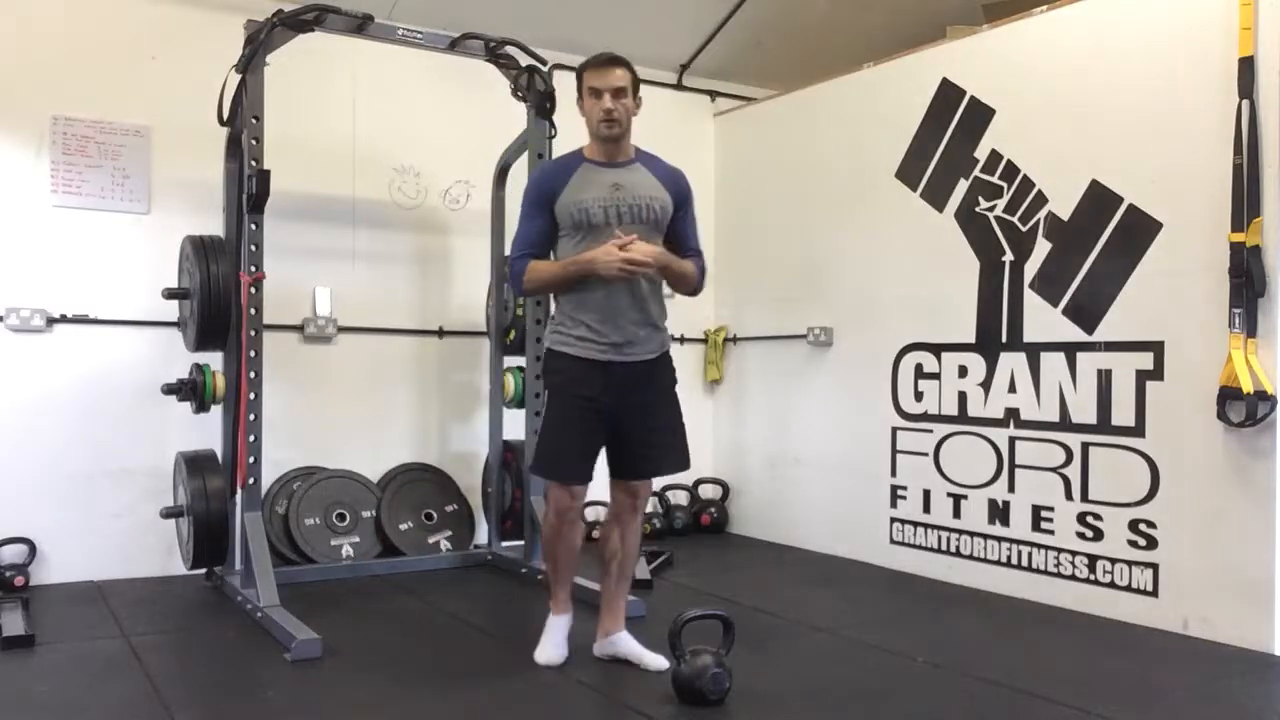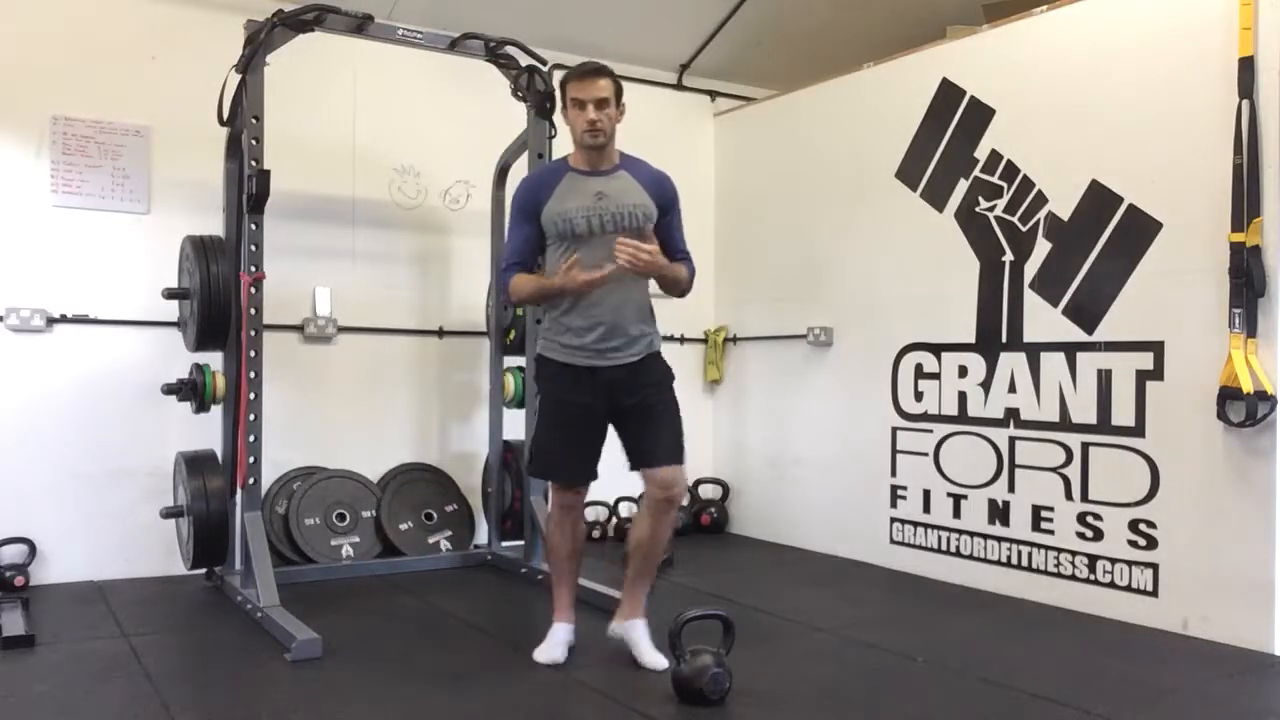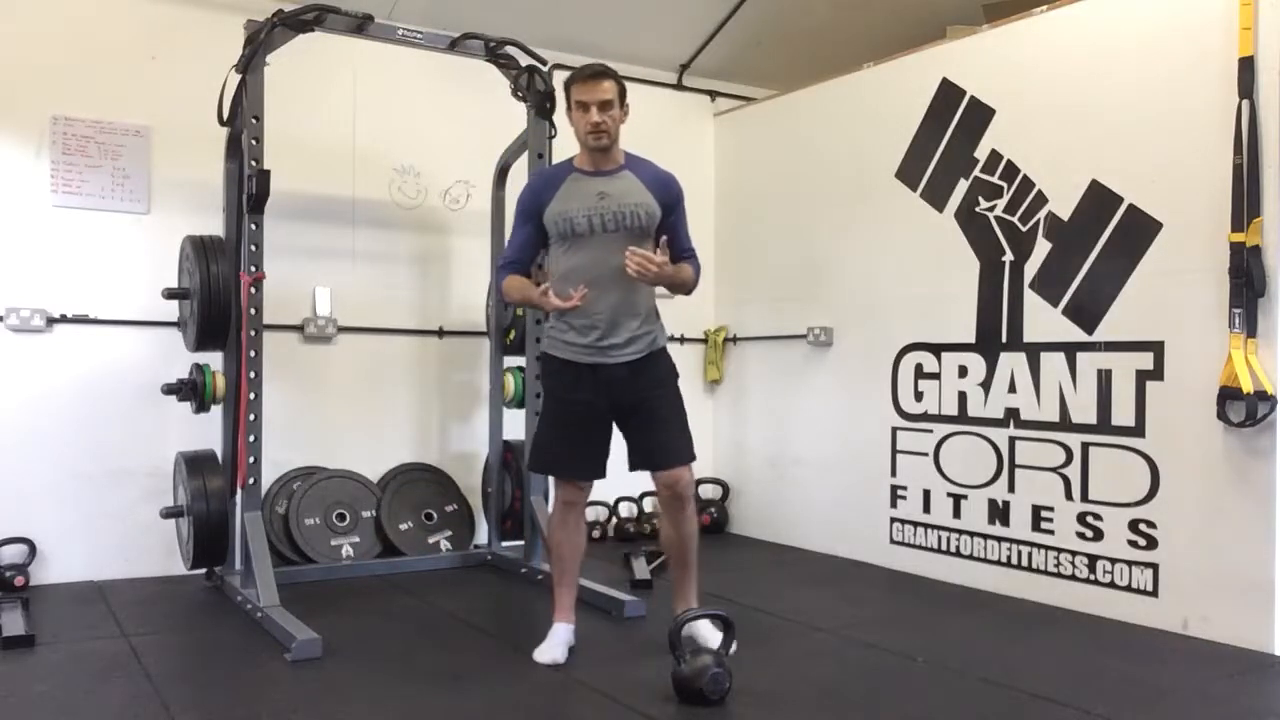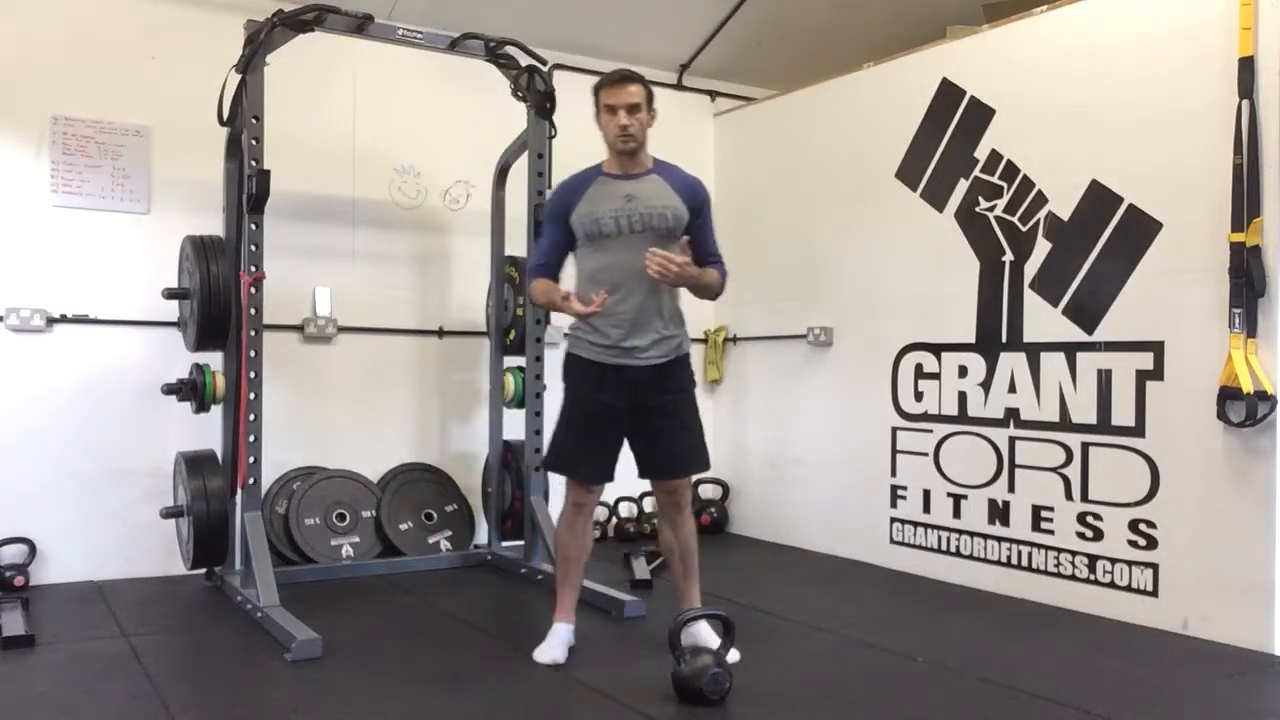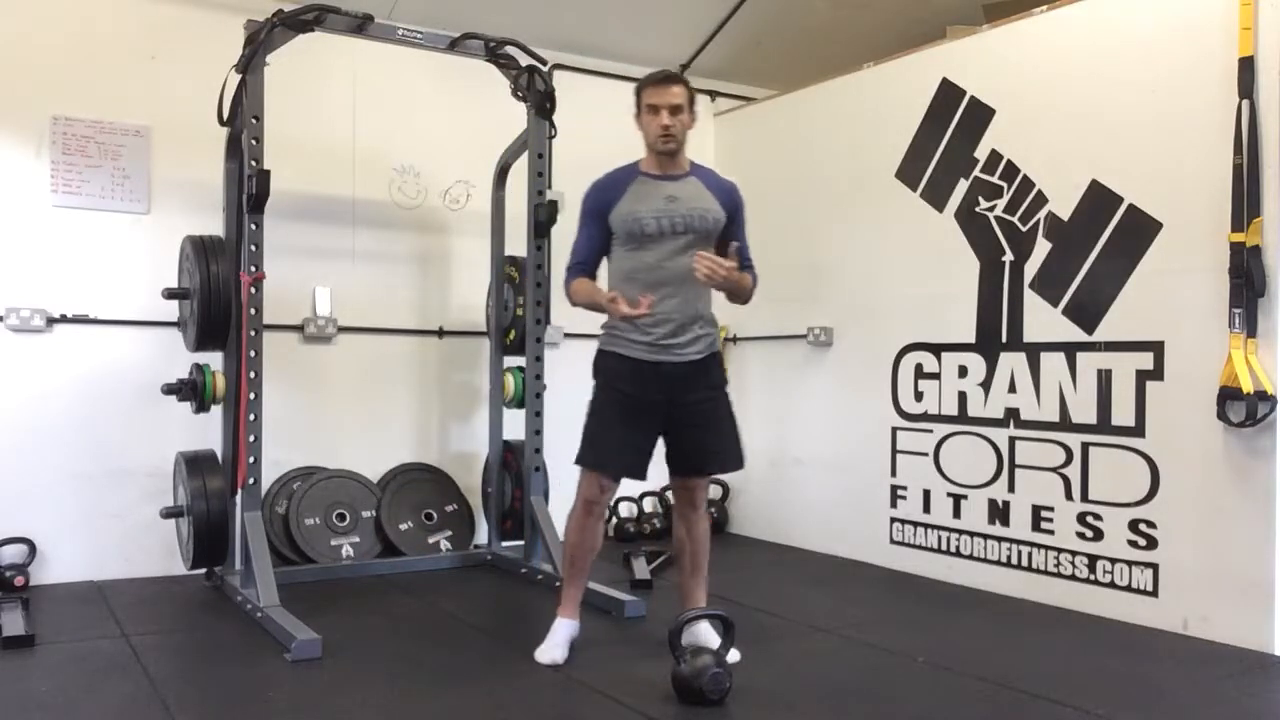
dt=0.2s
person 1, frame 1
left shoulder: (669, 183)
right shoulder: (551, 180)
left elbow: (694, 279)
right elbow: (522, 275)
left wrist: (662, 260)
right wrist: (588, 264)
left hip: (647, 362)
right hip: (577, 360)
left knee: (631, 499)
right knee: (565, 498)
left ankle: (612, 628)
right ankle: (559, 613)
person 1, frame 2
left shoulder: (655, 185)
right shoulder: (537, 189)
left elbow: (683, 276)
right elbow: (512, 280)
left wrist: (659, 266)
right wrist: (556, 284)
left hip: (640, 360)
right hip: (567, 366)
left knee: (668, 488)
right knee: (567, 498)
left ankle: (630, 616)
right ankle: (563, 621)
person 1, frame 3
left shoulder: (659, 185)
right shoulder: (542, 190)
left elbow: (690, 273)
right elbow: (509, 275)
left wrist: (665, 271)
right wrist: (540, 297)
left hip: (643, 359)
right hip: (571, 364)
left knee: (677, 486)
right knee: (570, 495)
left ankle: (689, 613)
right ankle: (563, 622)
person 1, frame 4
left shoulder: (686, 190)
right shoulder: (571, 195)
left elbow: (715, 283)
right elbow: (539, 277)
left wrist: (687, 273)
right wrist: (561, 299)
left hip: (664, 365)
right hip: (594, 365)
left knee: (675, 495)
right knee: (580, 496)
left ankle: (694, 620)
right ankle: (563, 623)
person 1, frame 5
left shoulder: (722, 194)
right shoulder: (608, 193)
left elbow: (744, 288)
right elbow: (576, 278)
left wrist: (733, 278)
right wrist: (605, 301)
left hip: (697, 364)
right hip: (626, 362)
left knee: (692, 494)
right knee: (594, 492)
left ankle: (696, 621)
right ankle: (567, 617)
